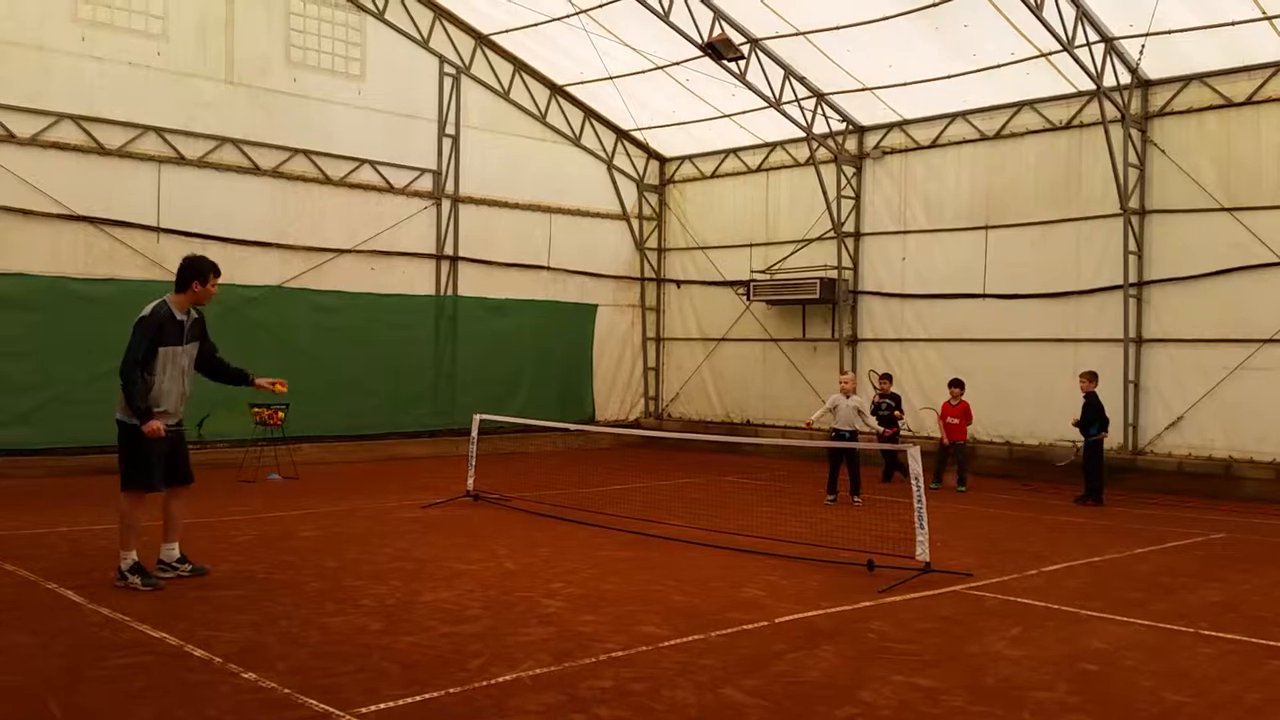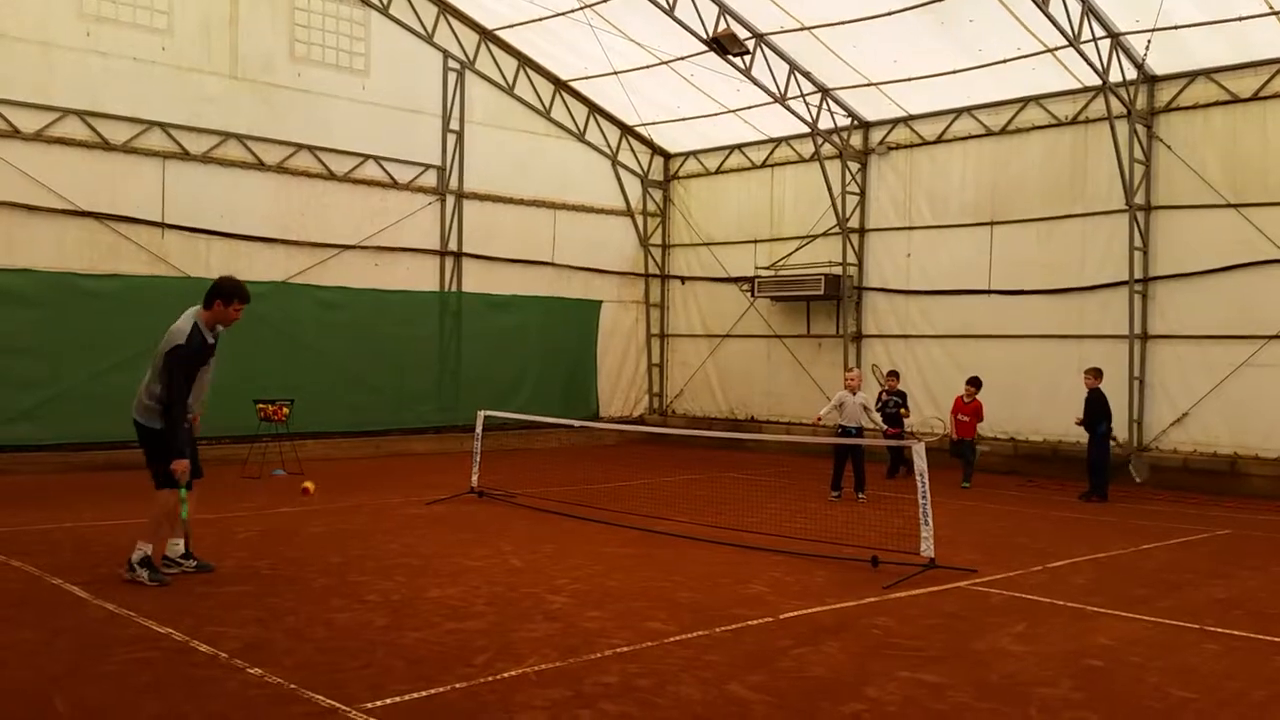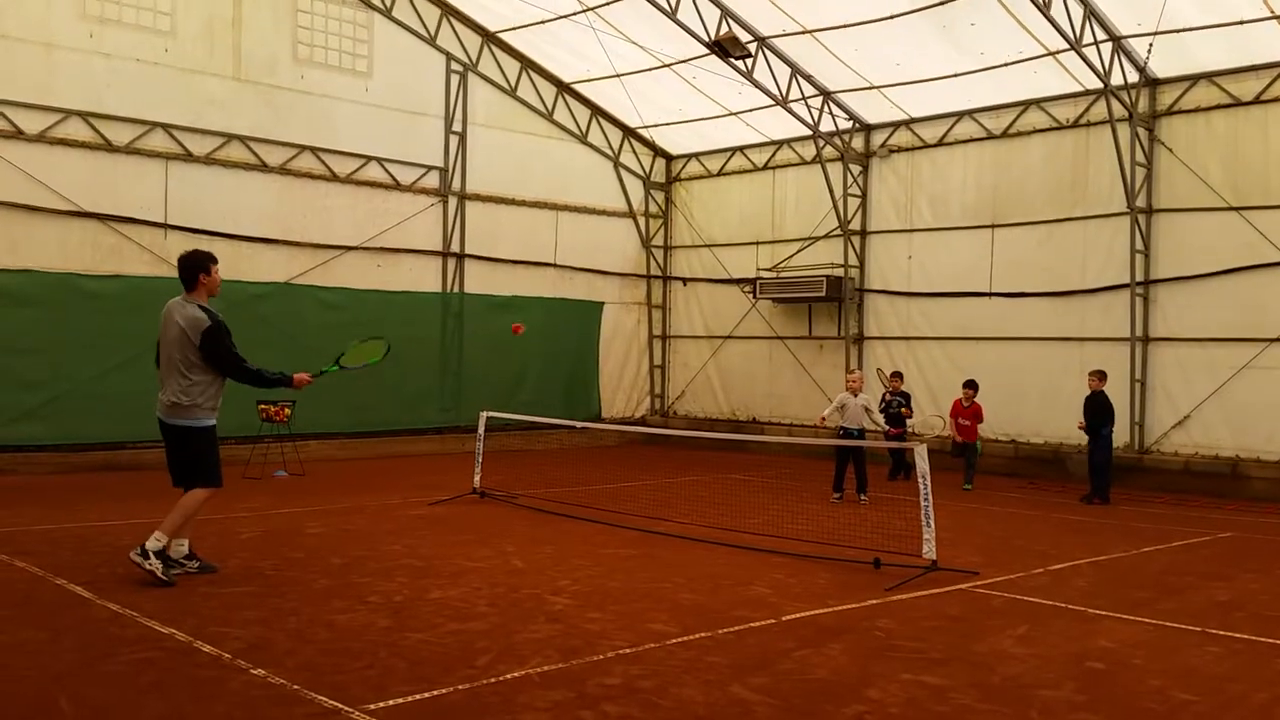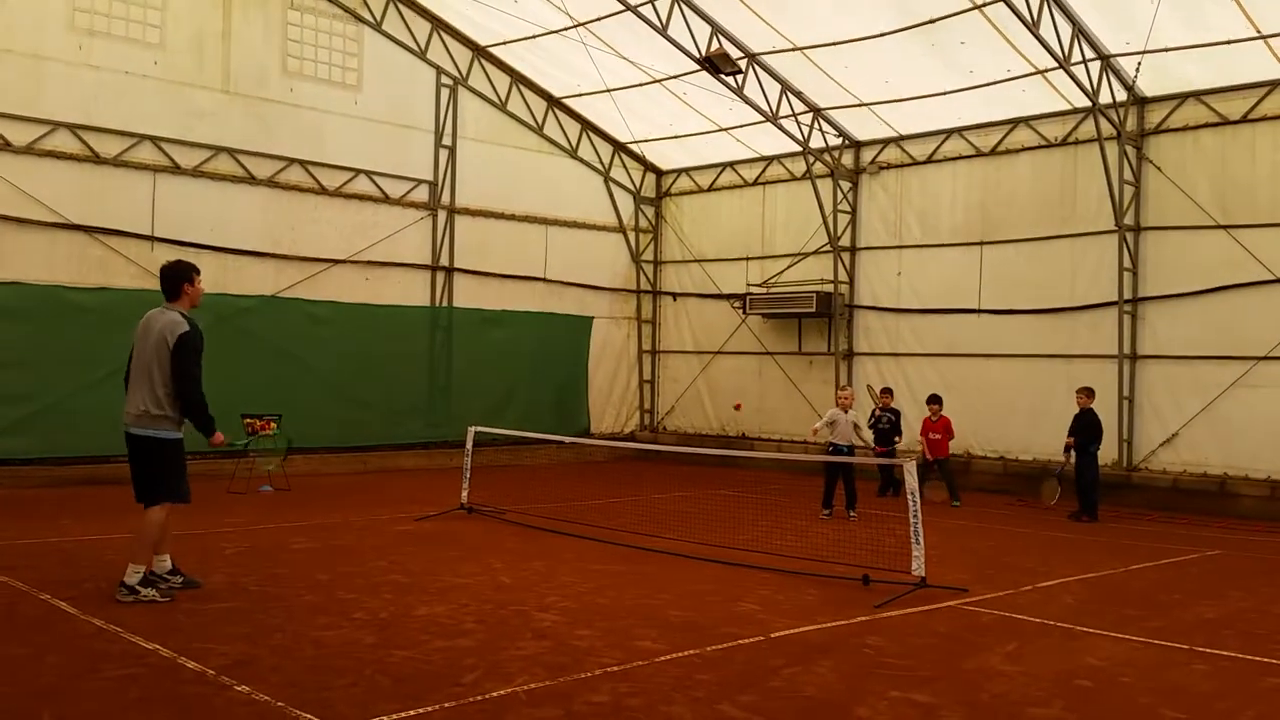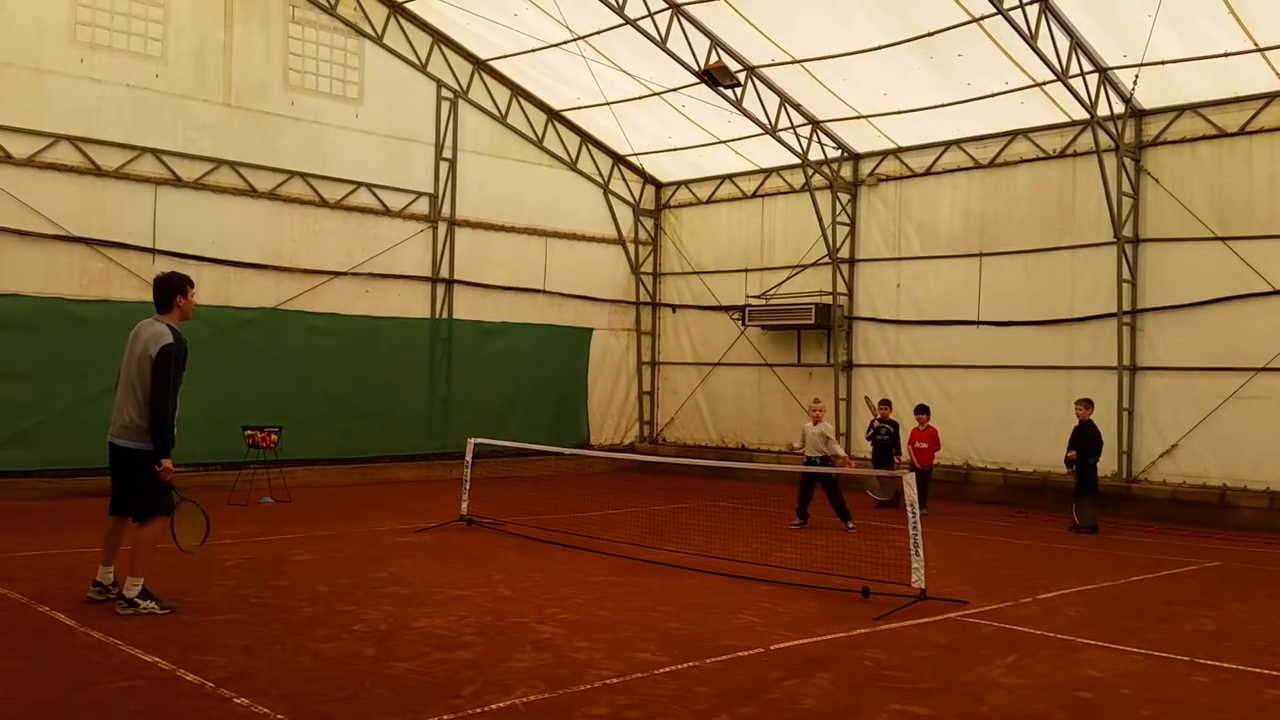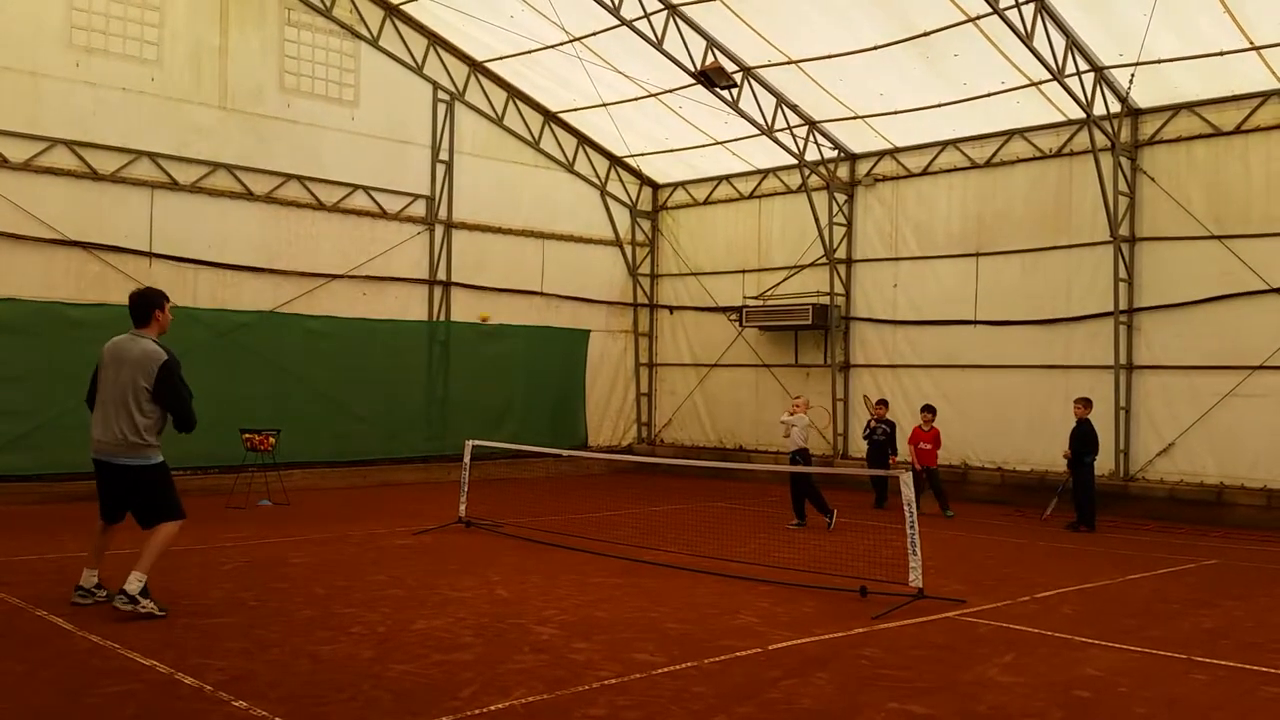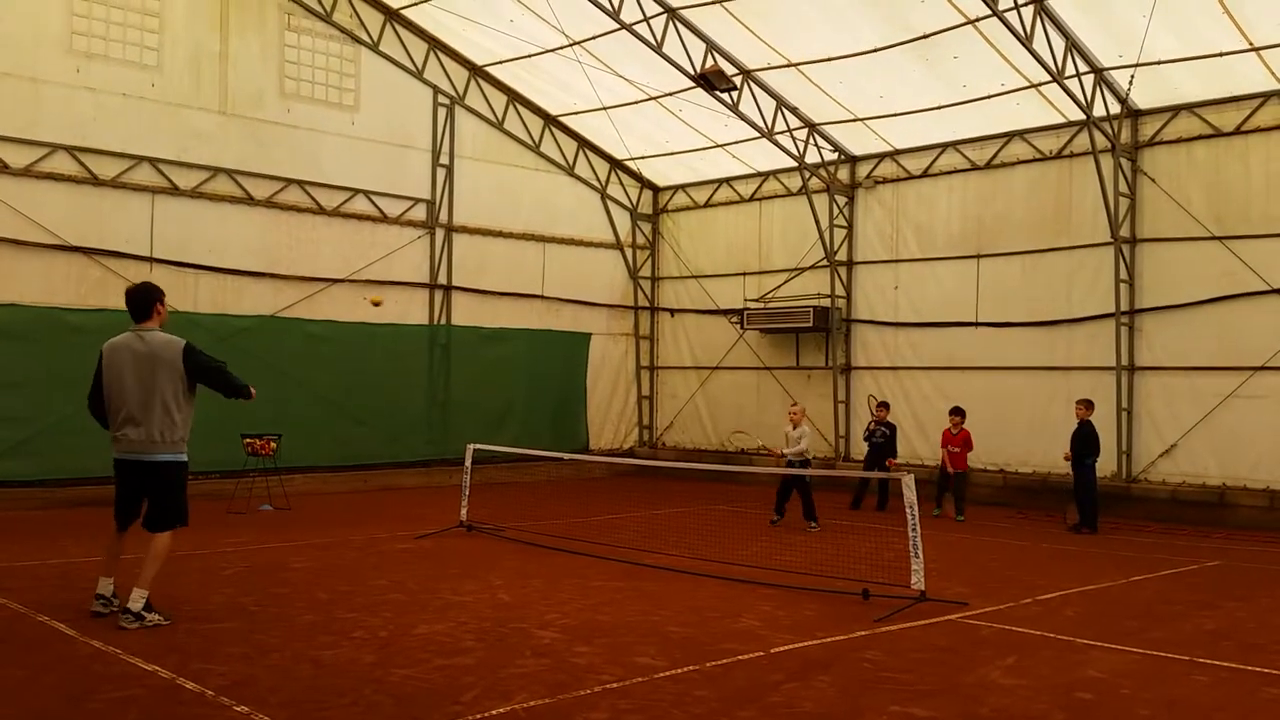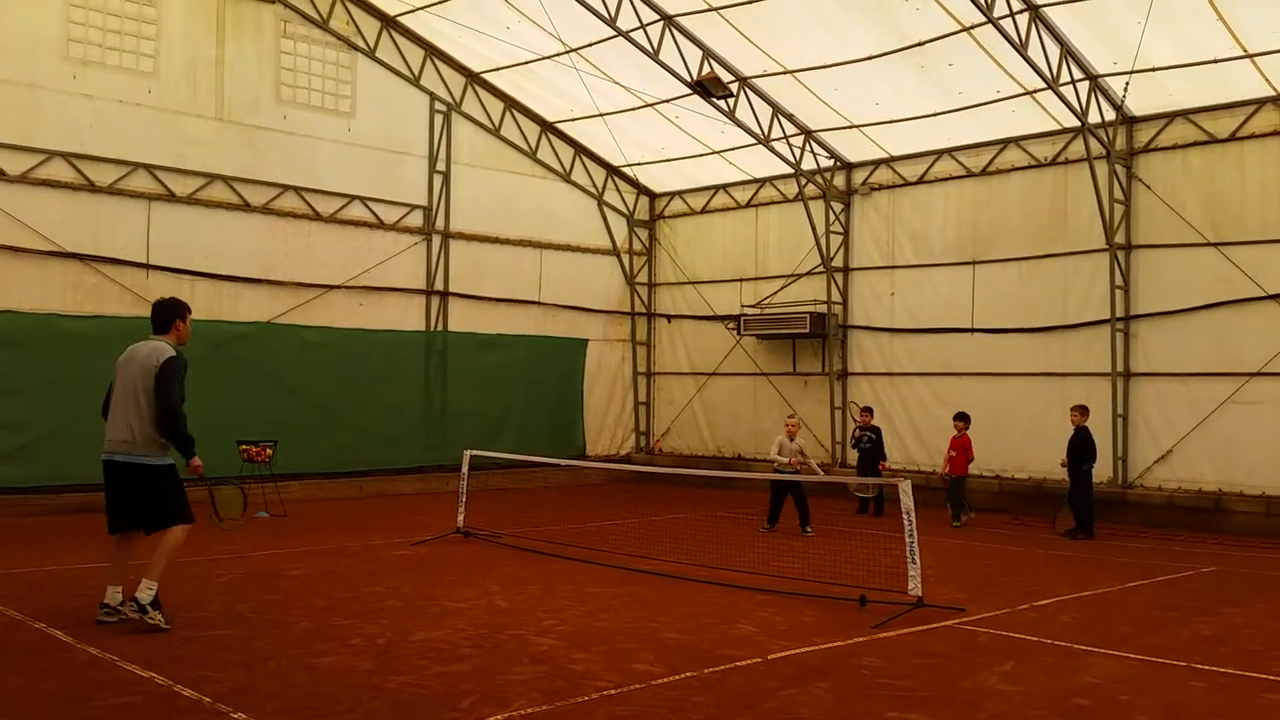
dt=0.5s
person 1, frame 1
left shoulder: (195, 319)
right shoulder: (153, 319)
left elbow: (209, 364)
right elbow: (129, 370)
left wrist: (251, 380)
right wrist: (147, 416)
left hip: (171, 420)
right hip: (141, 422)
left knee: (180, 485)
right knee: (137, 490)
left ankle: (171, 557)
right ankle: (127, 565)
person 1, frame 2
left shoulder: (211, 326)
right shoulder: (188, 343)
right elbow: (173, 400)
left wrist: (196, 410)
right wrist: (177, 453)
left hip: (176, 416)
right hip: (156, 420)
left knee: (186, 484)
right knee: (174, 486)
left ankle: (175, 553)
right ankle: (140, 559)
person 1, frame 3
left shoulder: (170, 309)
right shoulder: (208, 324)
right elbow: (240, 370)
right wrist: (288, 380)
left hip: (170, 413)
right hip: (194, 418)
left knee: (192, 486)
right knee: (203, 487)
left ankle: (179, 553)
right ankle: (150, 548)
person 1, frame 4
left shoulder: (149, 320)
right shoulder: (186, 330)
left elbow: (131, 375)
right elbow: (189, 390)
right wrist: (210, 430)
left hip: (136, 425)
right hip: (160, 429)
left knee: (159, 501)
right knee: (161, 503)
left ankle: (162, 569)
right ankle: (133, 581)
person 1, frame 5
left shoulder: (141, 329)
right shoulder: (171, 342)
right elbow: (163, 403)
right wrist: (164, 453)
left hip: (120, 436)
right hip: (143, 442)
left knee: (121, 512)
right knee: (153, 516)
left ankle: (103, 581)
right ankle: (132, 594)
person 1, frame 6
left shoulder: (110, 347)
right shoulder: (162, 359)
left elbow: (92, 398)
right elbow: (183, 414)
right wrist: (186, 424)
left hip: (103, 451)
right hip: (139, 456)
left knee: (110, 519)
right knee: (170, 520)
left ankle: (87, 585)
right ankle: (133, 590)
person 1, frame 7
left shoulder: (110, 349)
right shoulder: (178, 349)
left elbow: (95, 404)
right elbow: (219, 377)
right wrist: (246, 390)
left hip: (125, 453)
right hip: (166, 454)
left knee: (121, 524)
right knee: (162, 529)
left ankle: (104, 594)
right ankle: (136, 606)
person 1, frame 8
left shoulder: (128, 354)
right shoulder: (169, 358)
left elbow: (108, 408)
right elbow: (171, 412)
right wrist: (190, 452)
left hip: (114, 454)
right hip: (149, 458)
left knee: (125, 529)
right knee: (178, 523)
left ankle: (111, 602)
right ankle: (145, 597)
